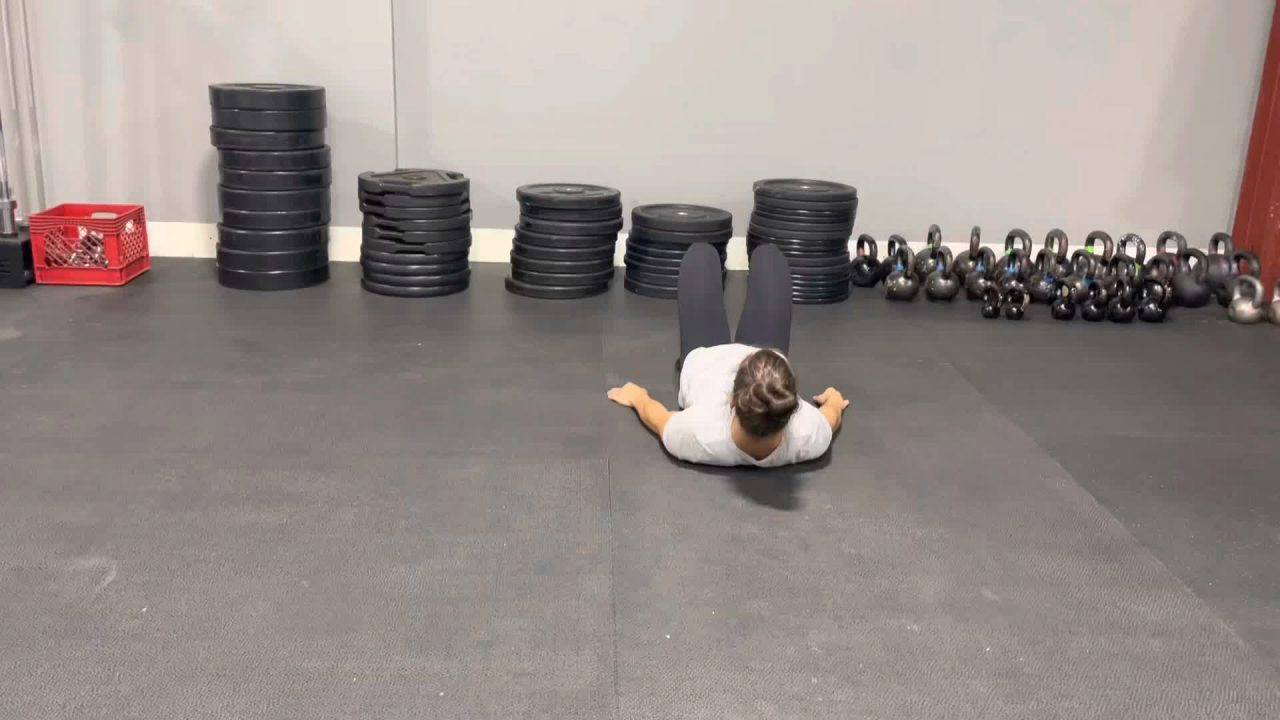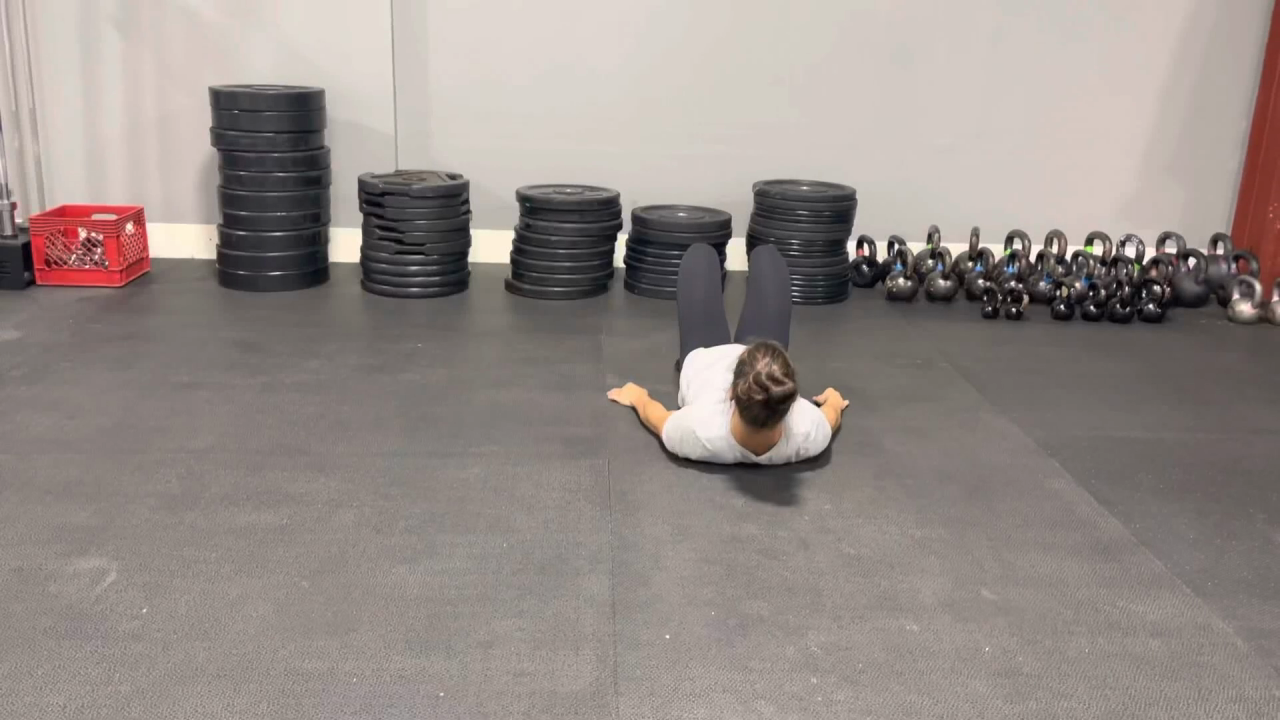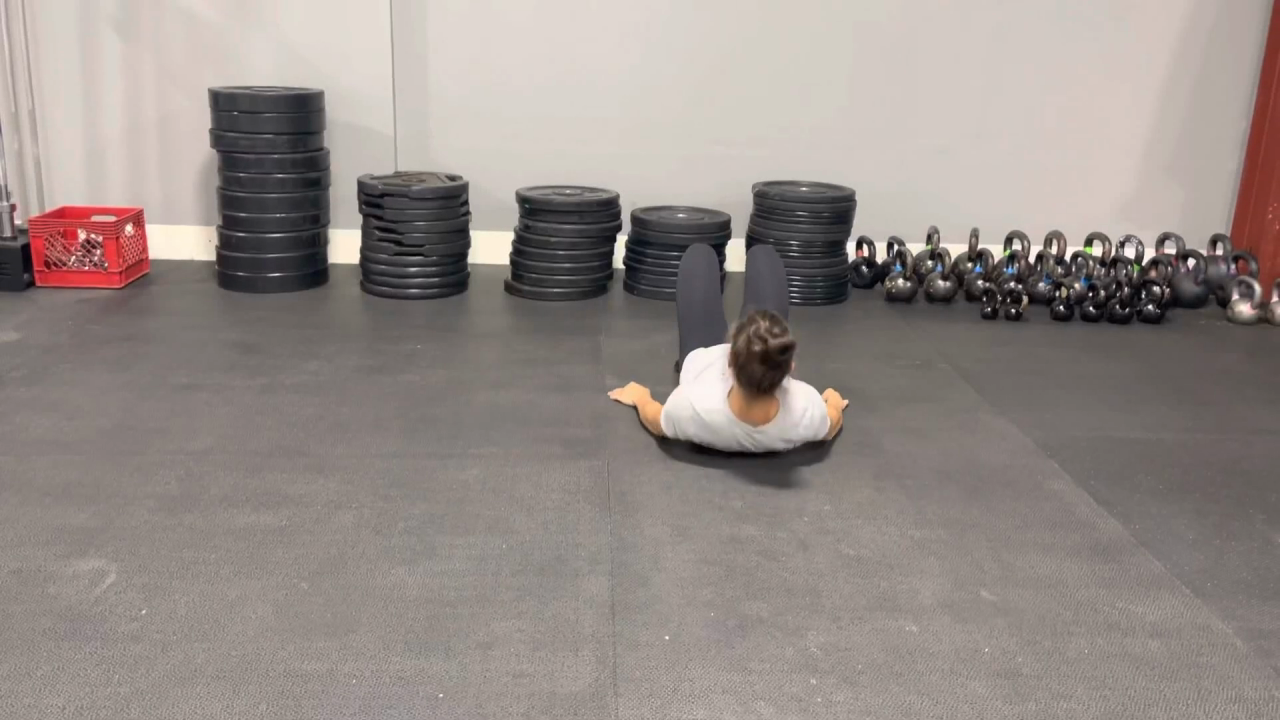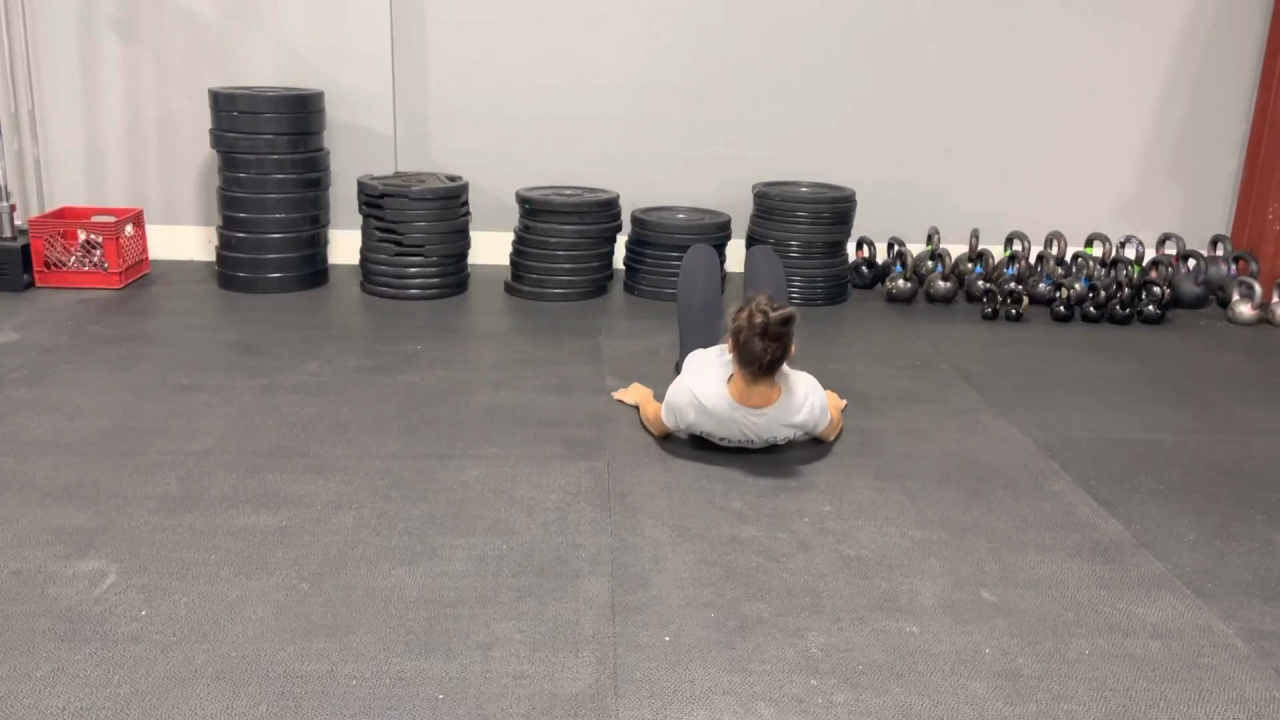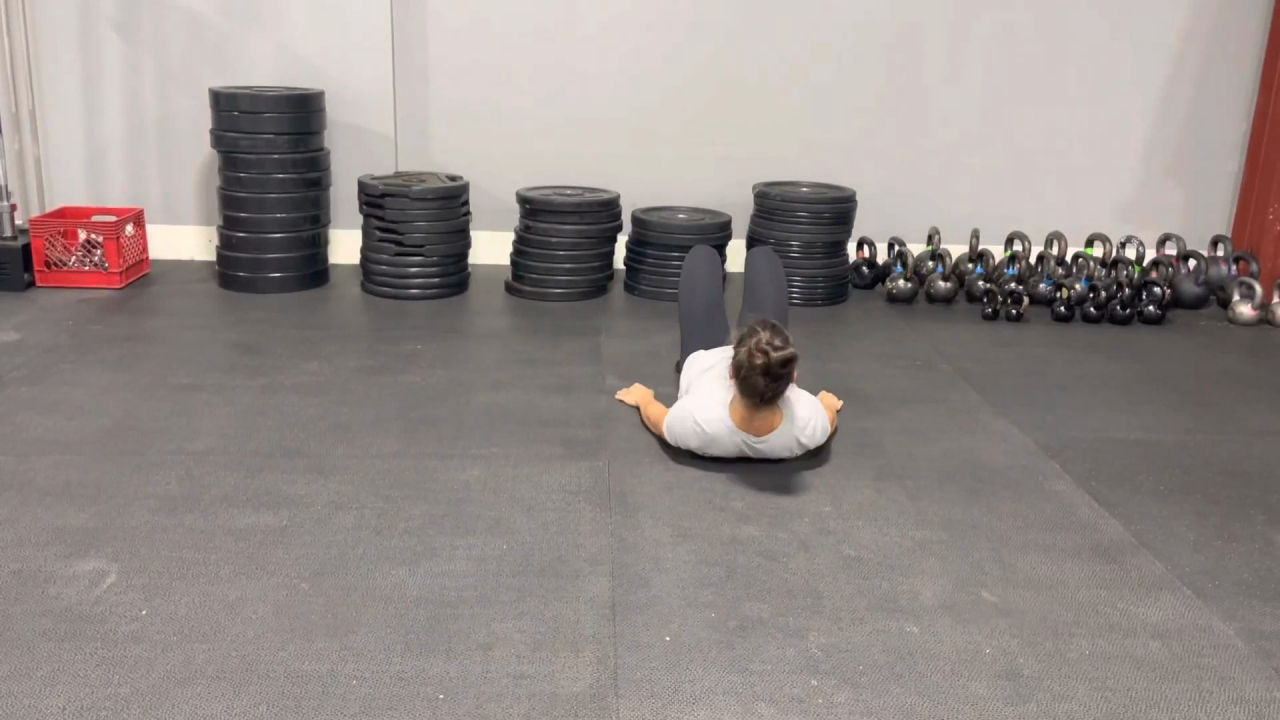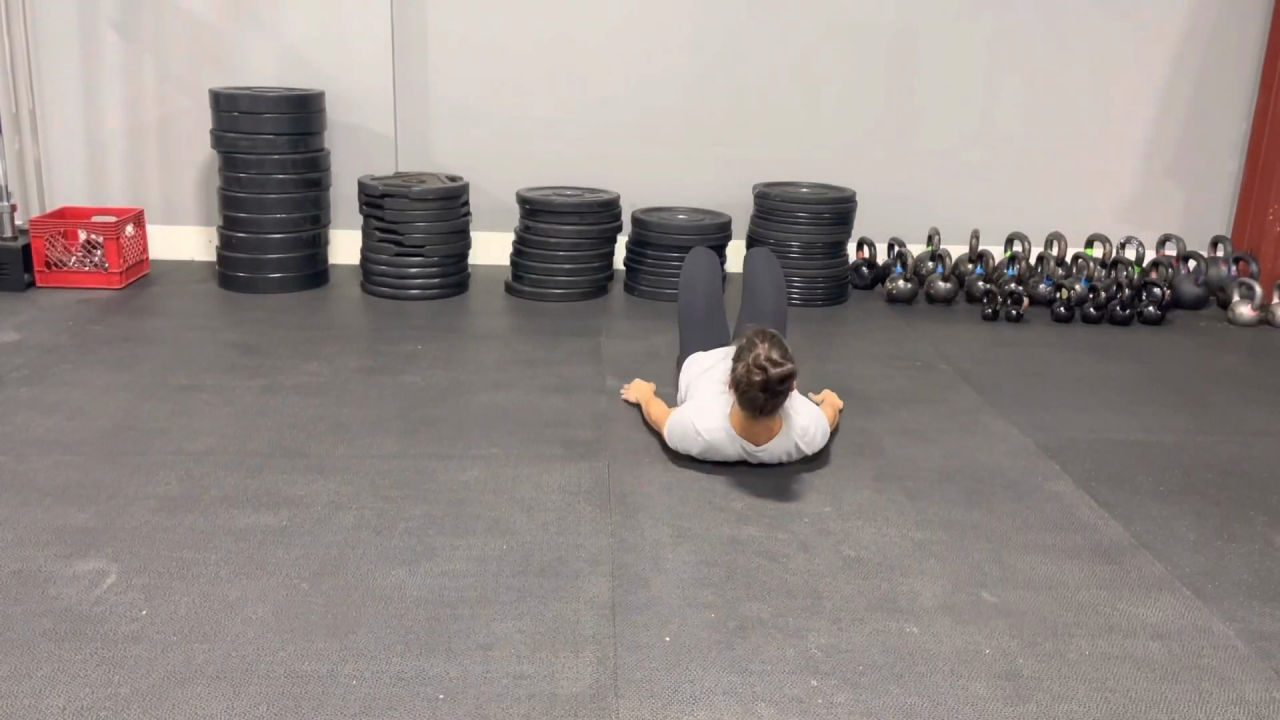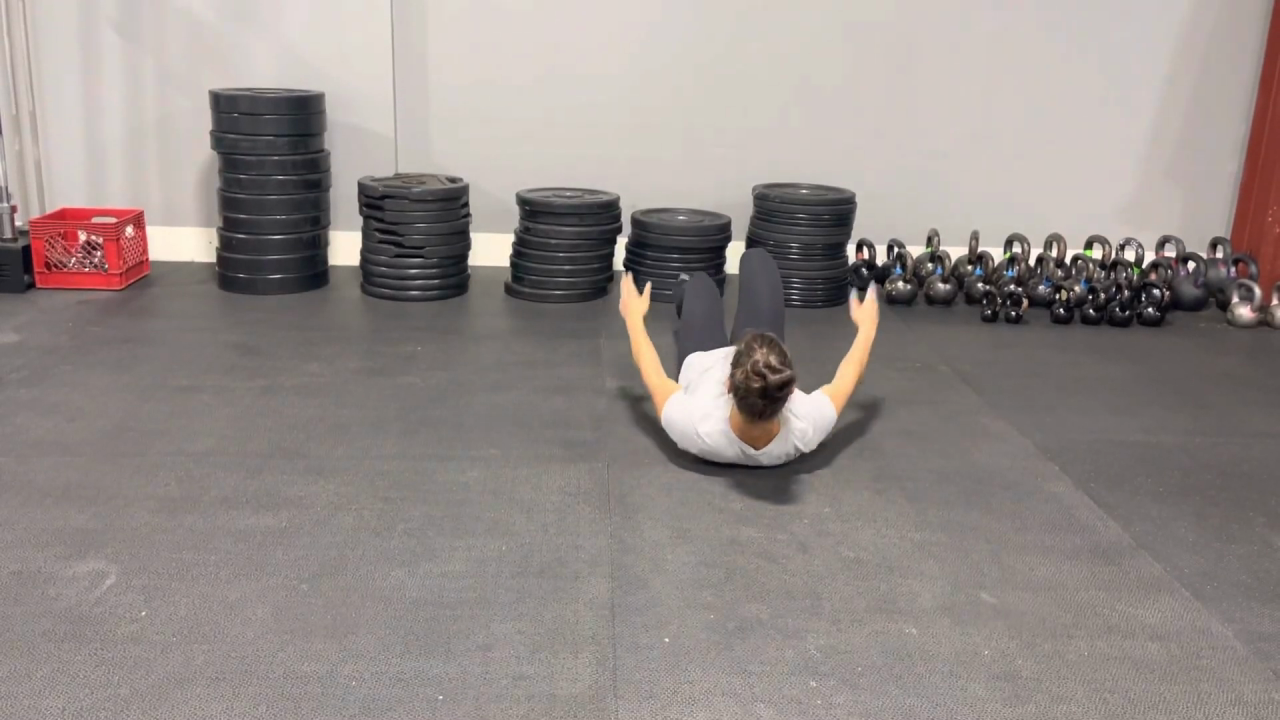
dt=0.3s
person 1, frame 1
left shoulder: (699, 437)
right shoulder: (809, 440)
left elbow: (658, 418)
left wrist: (636, 397)
right wrist: (834, 400)
left knee: (701, 253)
right knee: (767, 255)
person 1, frame 2
left shoulder: (697, 433)
right shoulder: (808, 437)
left elbow: (658, 420)
left wrist: (637, 397)
right wrist: (833, 402)
left knee: (700, 254)
right knee: (766, 255)
person 1, frame 3
left shoulder: (693, 405)
right shoulder: (806, 409)
left elbow: (657, 426)
right elbow: (831, 428)
left wrist: (638, 396)
right wrist: (833, 402)
left knee: (700, 253)
right knee: (762, 254)
person 1, frame 4
left shoulder: (692, 392)
right shoulder: (807, 397)
left elbow: (657, 427)
right elbow: (830, 431)
left wrist: (641, 397)
right wrist: (832, 404)
left knee: (701, 254)
right knee: (761, 255)
person 1, frame 5
left shoulder: (697, 420)
right shoulder: (808, 425)
left elbow: (658, 421)
left wrist: (642, 396)
right wrist: (828, 404)
left knee: (702, 256)
right knee: (761, 257)
person 1, frame 6
left shoulder: (696, 429)
right shoulder: (808, 433)
left elbow: (659, 417)
left wrist: (643, 393)
right wrist: (831, 402)
left knee: (701, 257)
right knee: (760, 258)
person 1, frame 7
left shoulder: (696, 430)
right shoulder: (804, 430)
left elbow: (653, 375)
right elbow: (843, 381)
left wrist: (635, 315)
right wrist: (866, 327)
left knee: (701, 284)
right knee: (758, 258)
left ankle: (685, 299)
